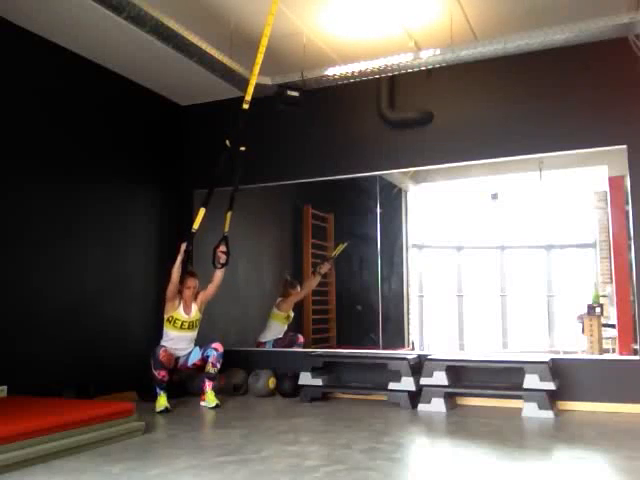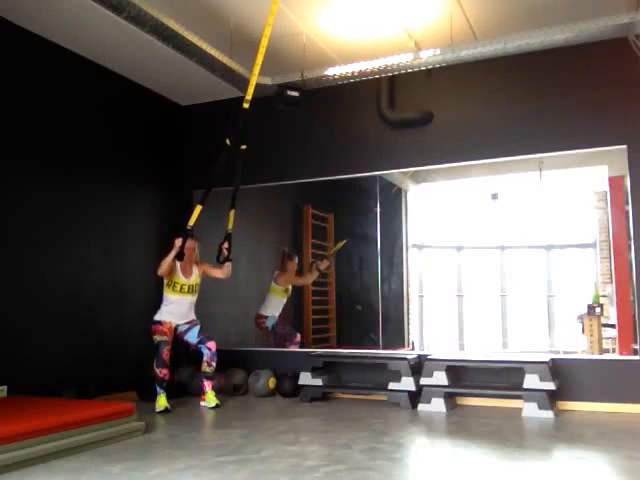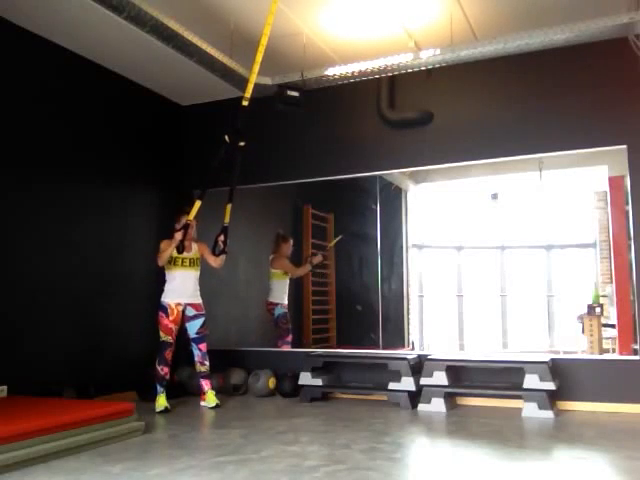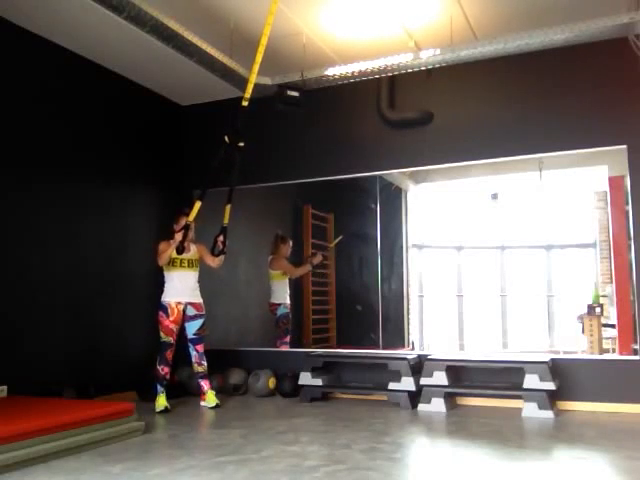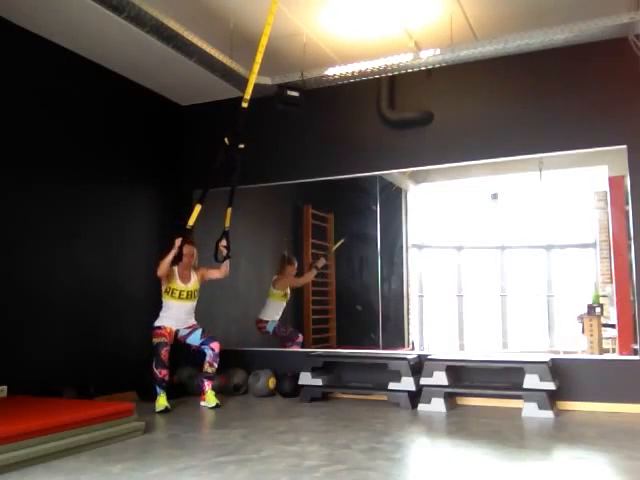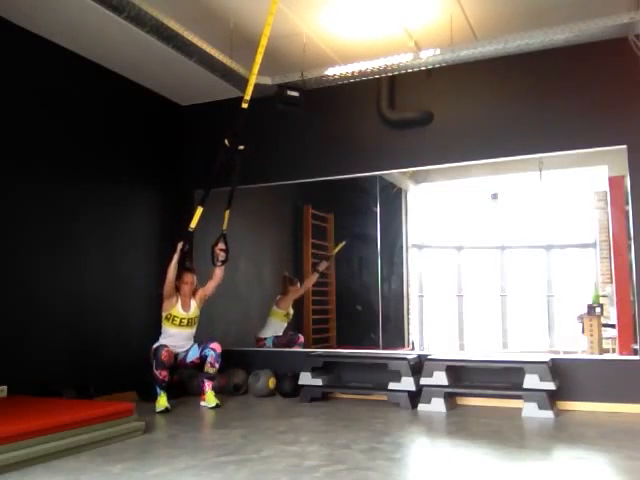
dt=0.5s
person 1, frame 1
left shoulder: (199, 302)
right shoulder: (173, 302)
left elbow: (215, 283)
right elbow: (173, 281)
left wrist: (221, 261)
right wrist: (181, 255)
left hip: (188, 355)
right hip: (168, 354)
left knee: (216, 348)
right knee: (160, 353)
left ankle: (207, 394)
right ankle: (161, 396)
person 1, frame 2
left shoulder: (200, 268)
right shoulder: (172, 267)
left elbow: (224, 274)
right elbow: (160, 271)
left wrist: (226, 256)
right wrist: (175, 249)
left hip: (187, 322)
right hip: (164, 321)
left knee: (210, 346)
right knee: (163, 350)
left ankle: (207, 394)
right ankle: (161, 396)
person 1, frame 3
left shoulder: (200, 247)
right shoulder: (167, 244)
left elbow: (217, 263)
right elbow: (160, 261)
left wrist: (223, 248)
right wrist: (175, 242)
left hip: (194, 303)
right hip: (171, 303)
left knee: (200, 346)
right knee: (166, 347)
left ankle: (207, 393)
right ankle: (161, 395)
person 1, frame 4
left shoulder: (198, 248)
right shoulder: (166, 245)
left elbow: (216, 263)
right elbow: (161, 262)
left wrist: (222, 248)
right wrist: (175, 242)
left hip: (194, 303)
right hip: (171, 303)
left knee: (197, 347)
right knee: (167, 347)
left ankle: (206, 393)
right ankle: (161, 395)
person 1, frame 5
left shoulder: (199, 274)
right shoulder: (170, 274)
left elbow: (223, 273)
right elbow: (160, 272)
left wrist: (224, 253)
right wrist: (174, 249)
left hip: (188, 326)
right hip: (165, 326)
left knee: (213, 346)
right knee: (161, 351)
left ankle: (206, 393)
right ankle: (161, 396)
person 1, frame 6
left shoulder: (198, 298)
right shoulder: (170, 300)
left elbow: (216, 279)
right elbow: (169, 279)
left wrist: (220, 257)
right wrist: (177, 254)
left hip: (187, 351)
right hip: (166, 348)
left knee: (214, 348)
right knee: (162, 353)
left ankle: (206, 394)
right ankle: (161, 397)
